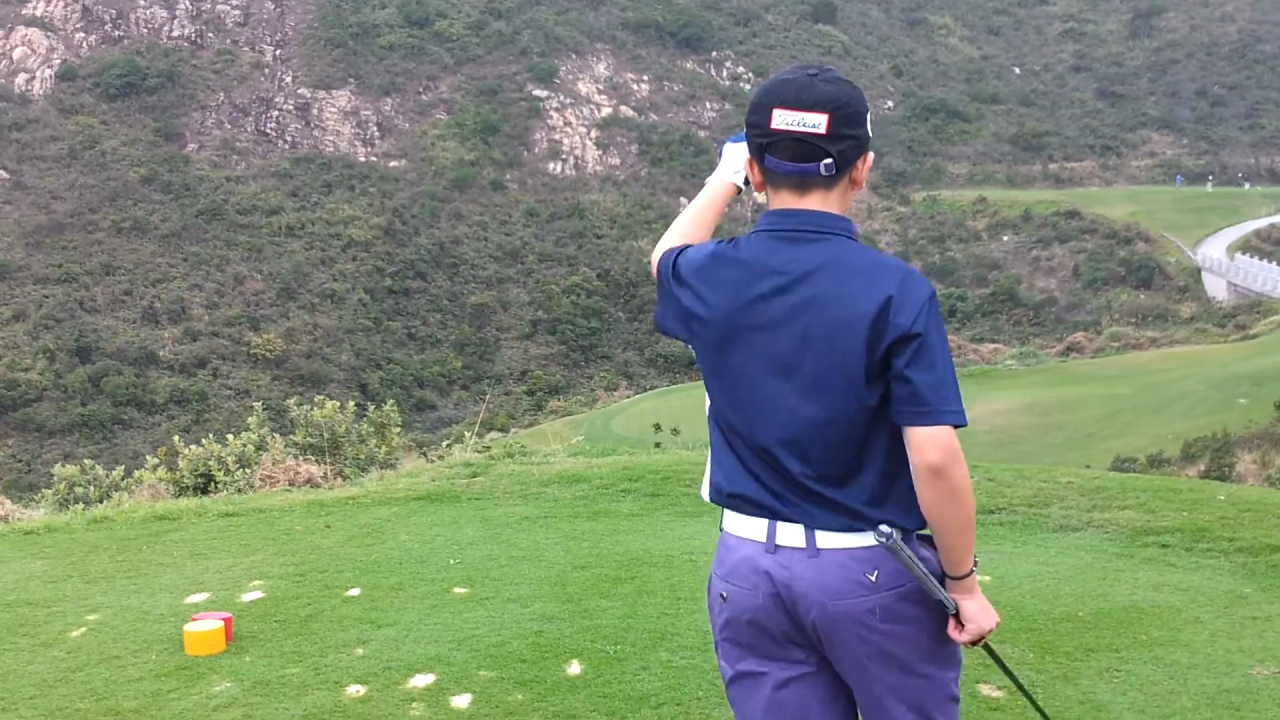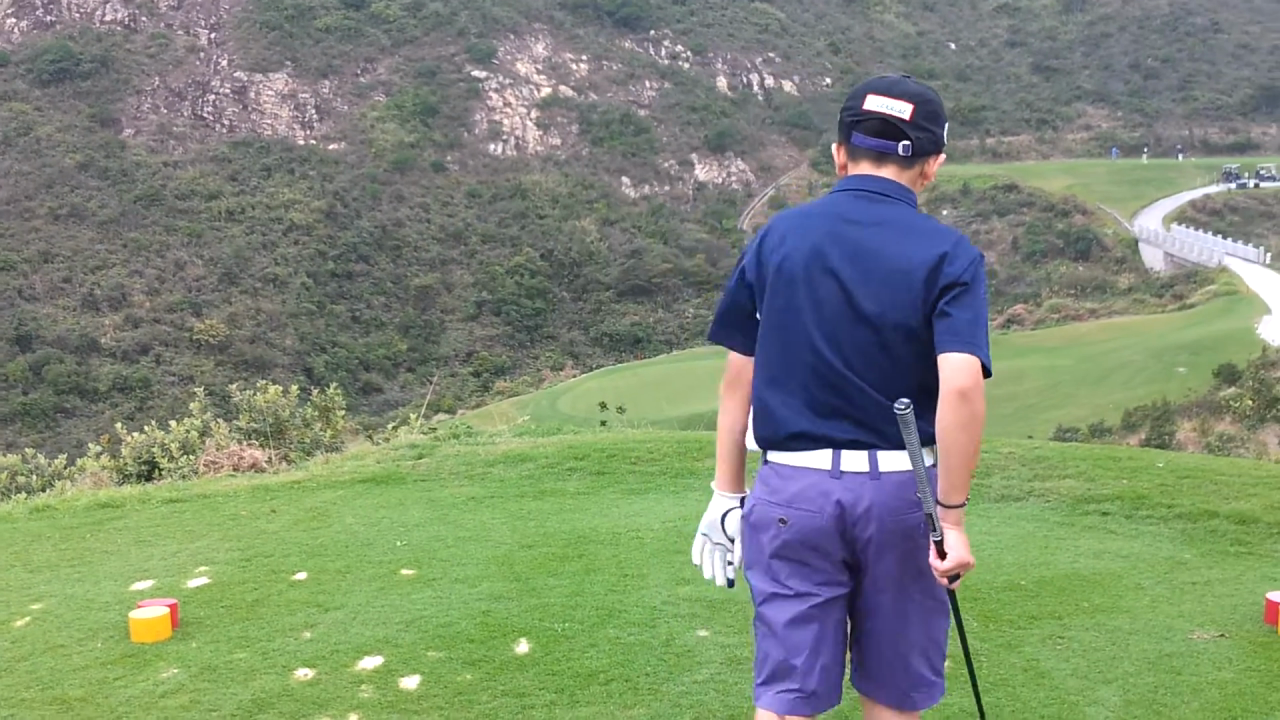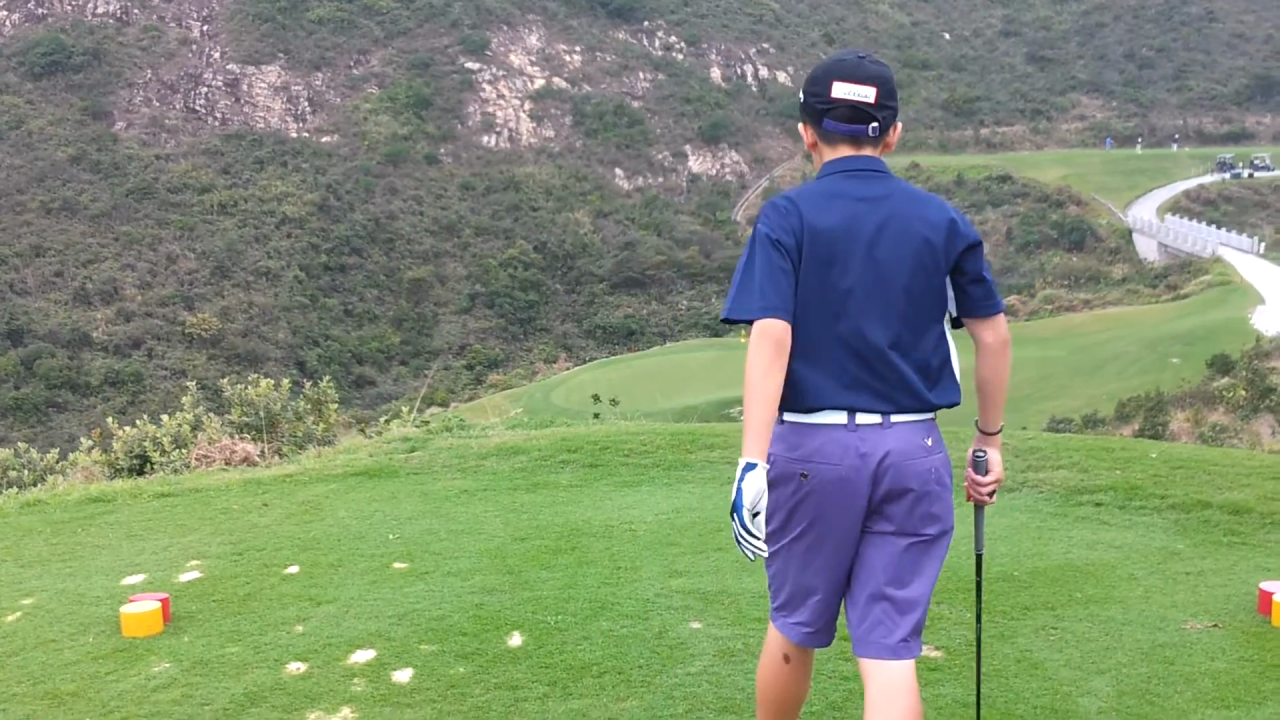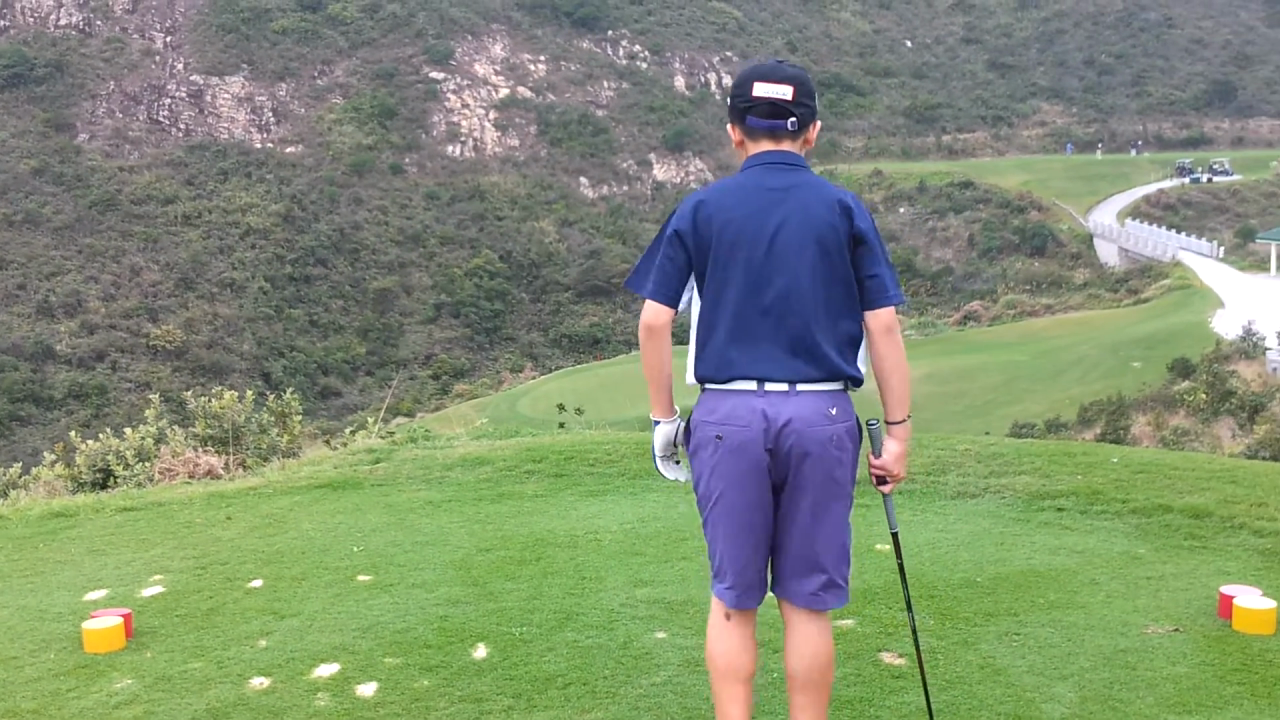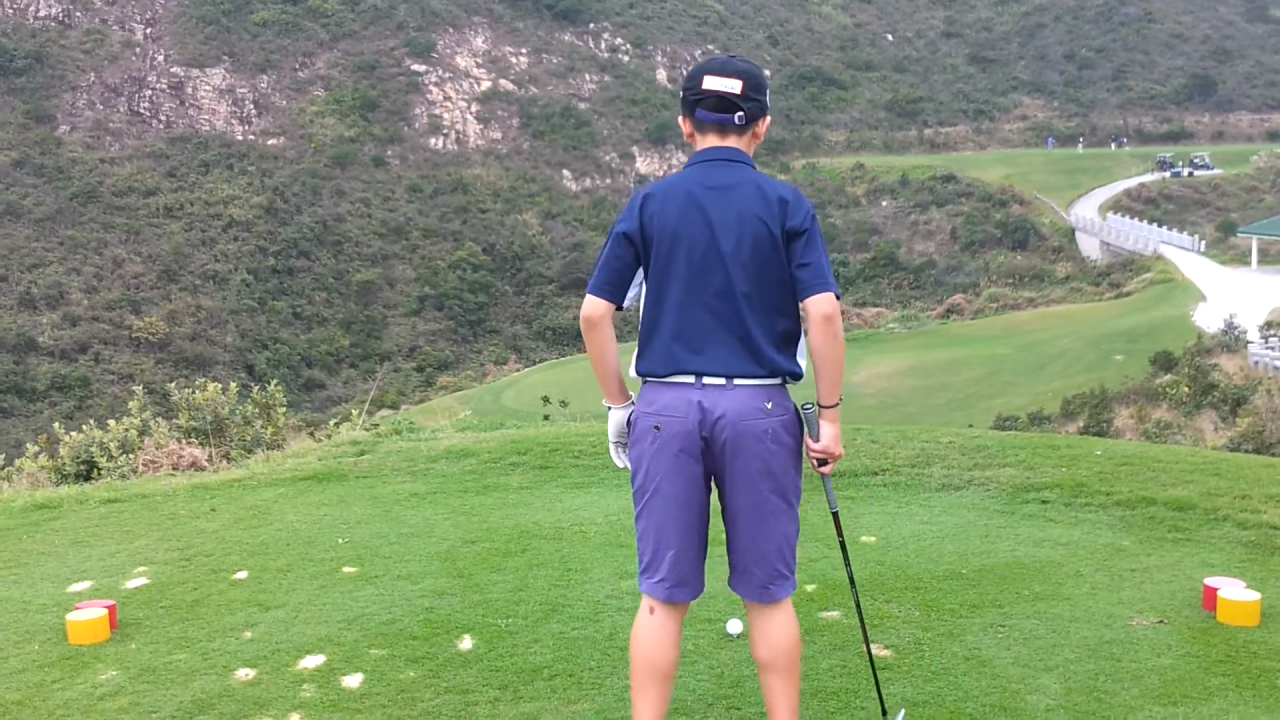
dt=0.5s
person 1, frame 1
left shoulder: (710, 278)
right shoulder: (895, 291)
right elbow: (934, 461)
left wrist: (725, 173)
right wrist: (964, 583)
left hip: (746, 566)
right hip: (869, 570)
person 1, frame 2
left shoulder: (776, 238)
right shoulder: (950, 253)
left elbow: (738, 373)
right elbow: (963, 387)
left wrist: (725, 490)
right wrist: (951, 514)
left hip: (793, 488)
right hip: (897, 492)
person 1, frame 3
left shoulder: (786, 216)
right shoulder: (941, 221)
left elbow: (770, 338)
right elbow: (993, 337)
left wrist: (752, 459)
right wrist: (991, 442)
left hip: (811, 447)
right hip: (911, 451)
left knee: (794, 628)
right knee: (887, 651)
person 1, frame 4
left shoulder: (700, 208)
right shoulder: (844, 208)
left elbow: (654, 320)
right elbow: (885, 328)
left wrist: (664, 417)
right wrist: (897, 431)
left hip: (727, 415)
right hip: (819, 415)
left knee: (731, 600)
right knee: (809, 600)
person 1, frame 5
left shoulder: (648, 203)
right shoulder: (786, 204)
left elbow: (594, 314)
right elbow: (823, 314)
left wrist: (617, 404)
right wrist: (829, 415)
left hip: (667, 409)
right hip: (758, 409)
left knee: (663, 593)
right knee: (767, 593)
